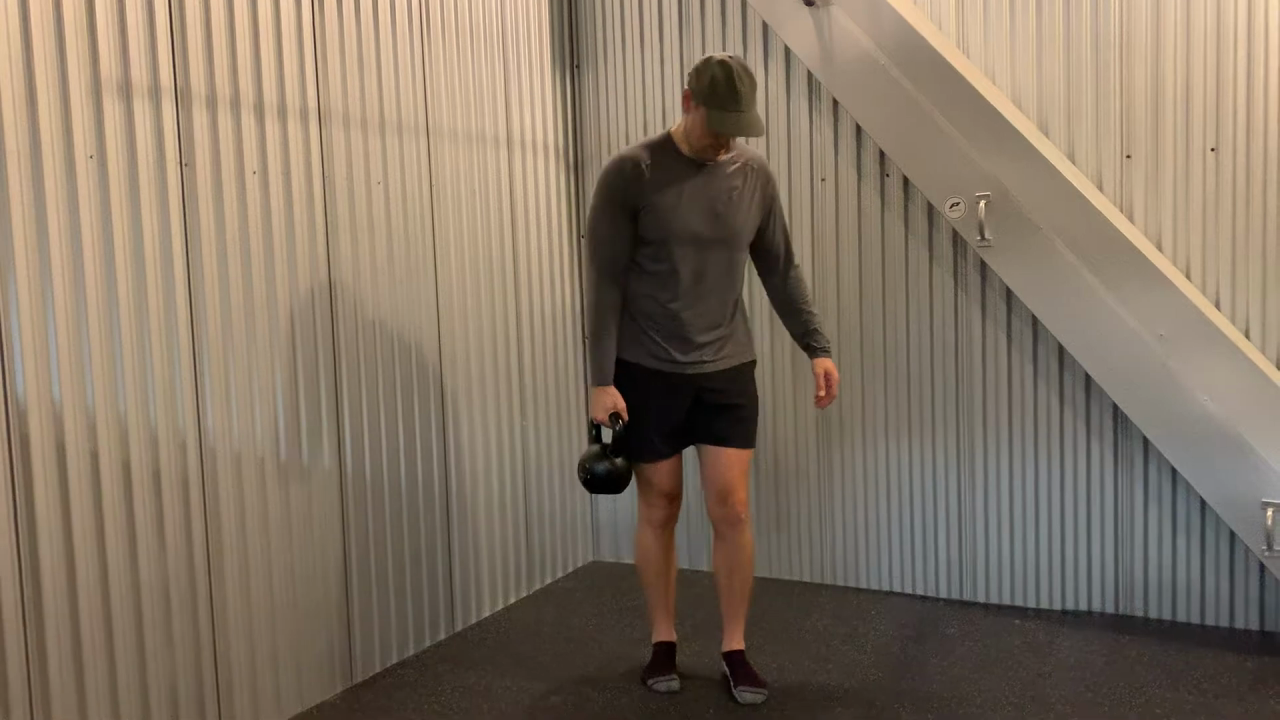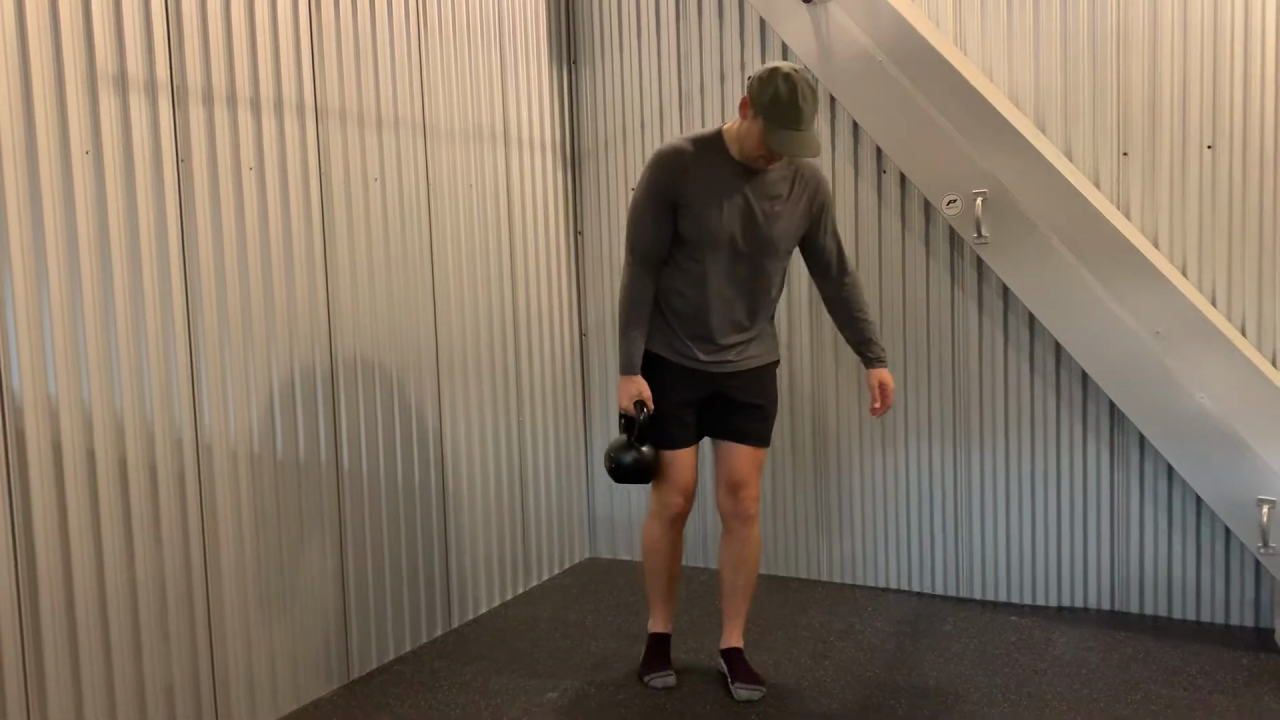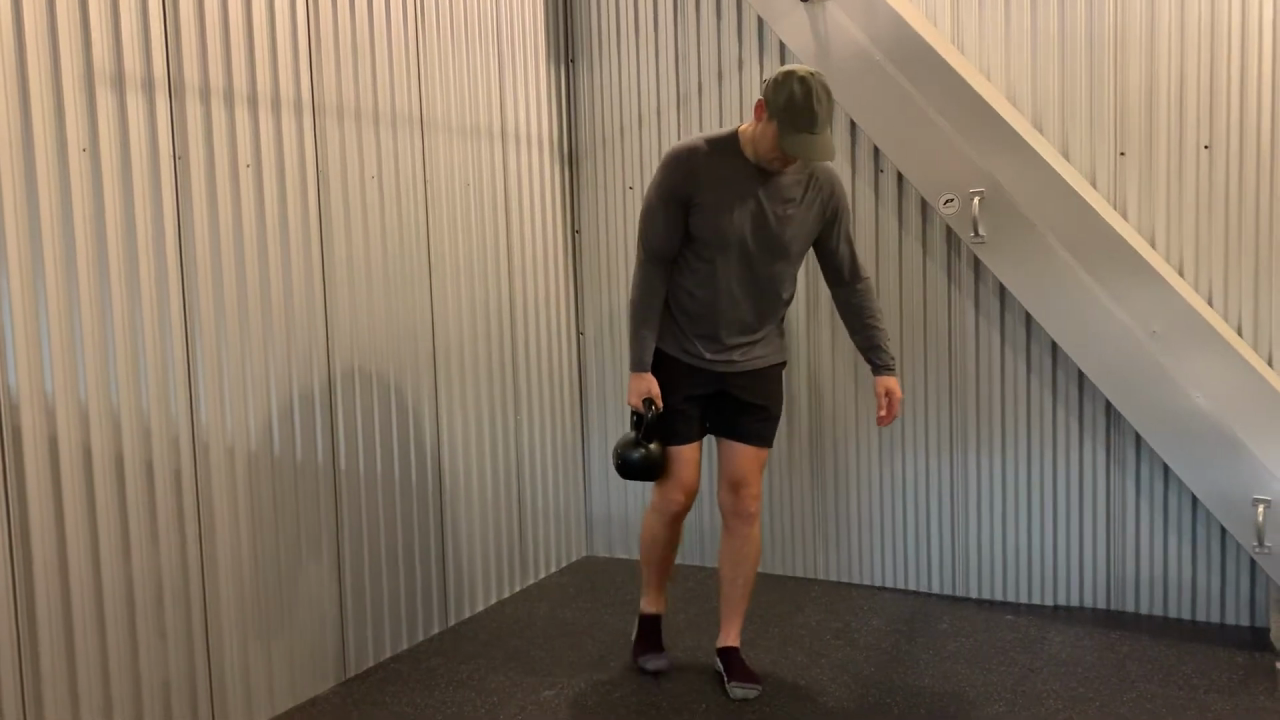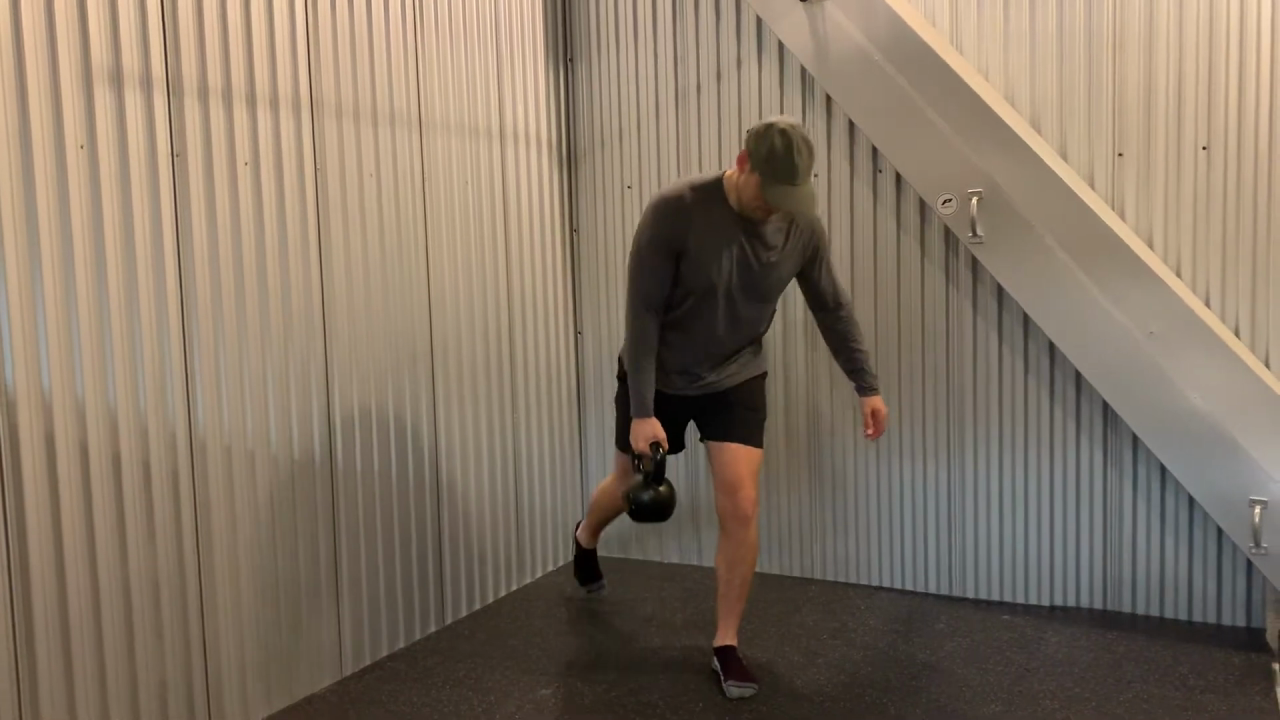
dt=0.5s
person 1, frame 1
left shoulder: (754, 176)
right shoulder: (631, 173)
left elbow: (780, 270)
right elbow: (605, 281)
left wrist: (816, 348)
right wrist: (602, 379)
left hip: (728, 368)
right hip: (646, 372)
left knee: (732, 509)
right knee: (659, 508)
left ankle: (735, 648)
right ankle: (664, 642)
person 1, frame 2
left shoulder: (806, 183)
right shoulder: (676, 165)
left elbow: (835, 276)
right elbow: (641, 270)
left wrist: (874, 357)
right wrist: (630, 368)
left hip: (750, 366)
right hip: (671, 363)
left knee: (741, 504)
right knee: (672, 501)
left ankle: (733, 645)
right ankle: (659, 634)
person 1, frame 3
left shoulder: (822, 187)
right shoulder: (689, 164)
left elbow: (849, 281)
right elbow: (652, 267)
left wrist: (882, 364)
right wrist: (640, 365)
left hip: (755, 365)
right hip: (676, 358)
left knee: (742, 502)
right knee: (675, 493)
left ankle: (729, 645)
right ankle: (650, 616)
person 1, frame 4
left shoulder: (803, 226)
right shoulder: (675, 210)
left elbow: (832, 308)
right elbow: (643, 314)
left wrist: (867, 385)
right wrist: (642, 411)
left hip: (735, 377)
right hip: (659, 377)
left knee: (739, 506)
right knee: (633, 488)
left ankle: (726, 644)
right ankle: (585, 538)
